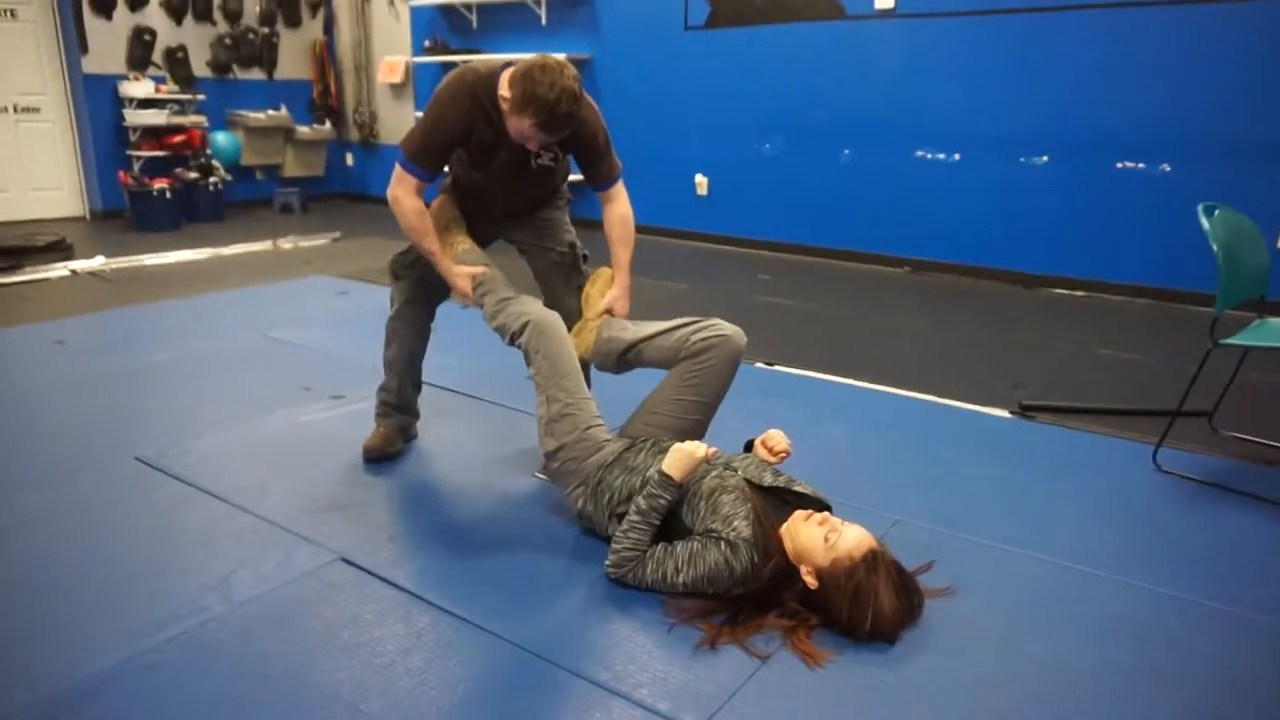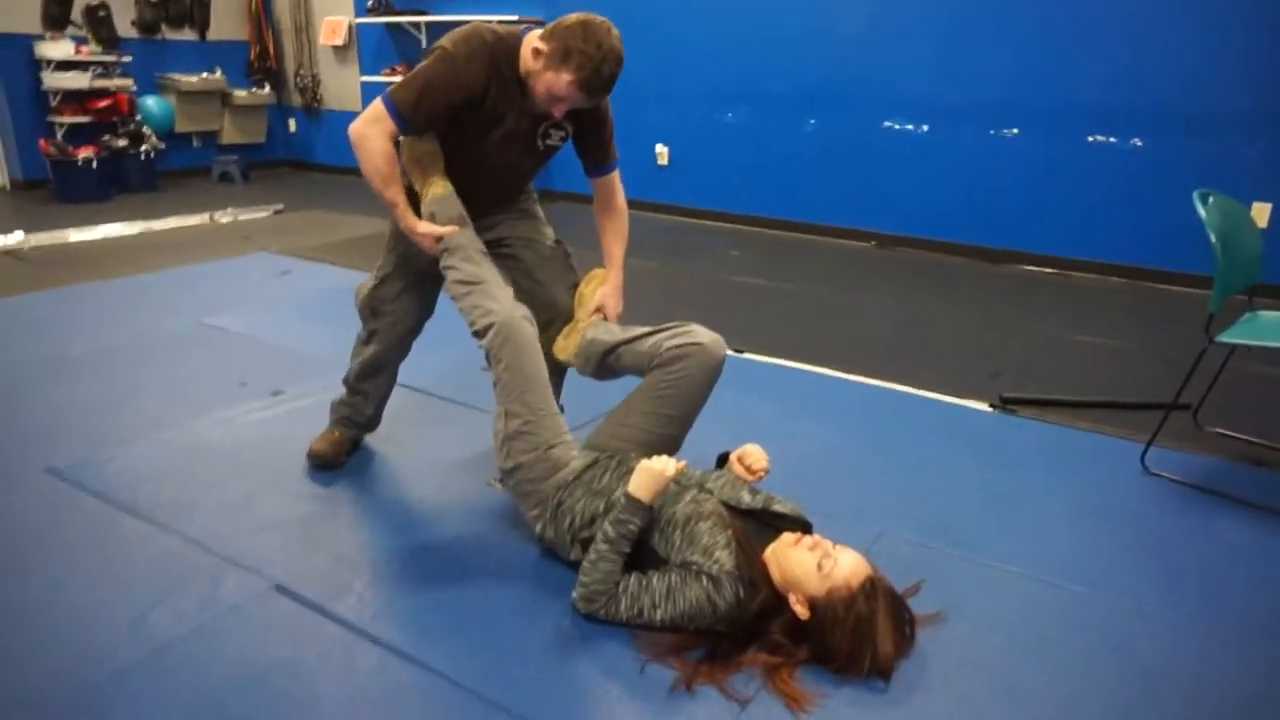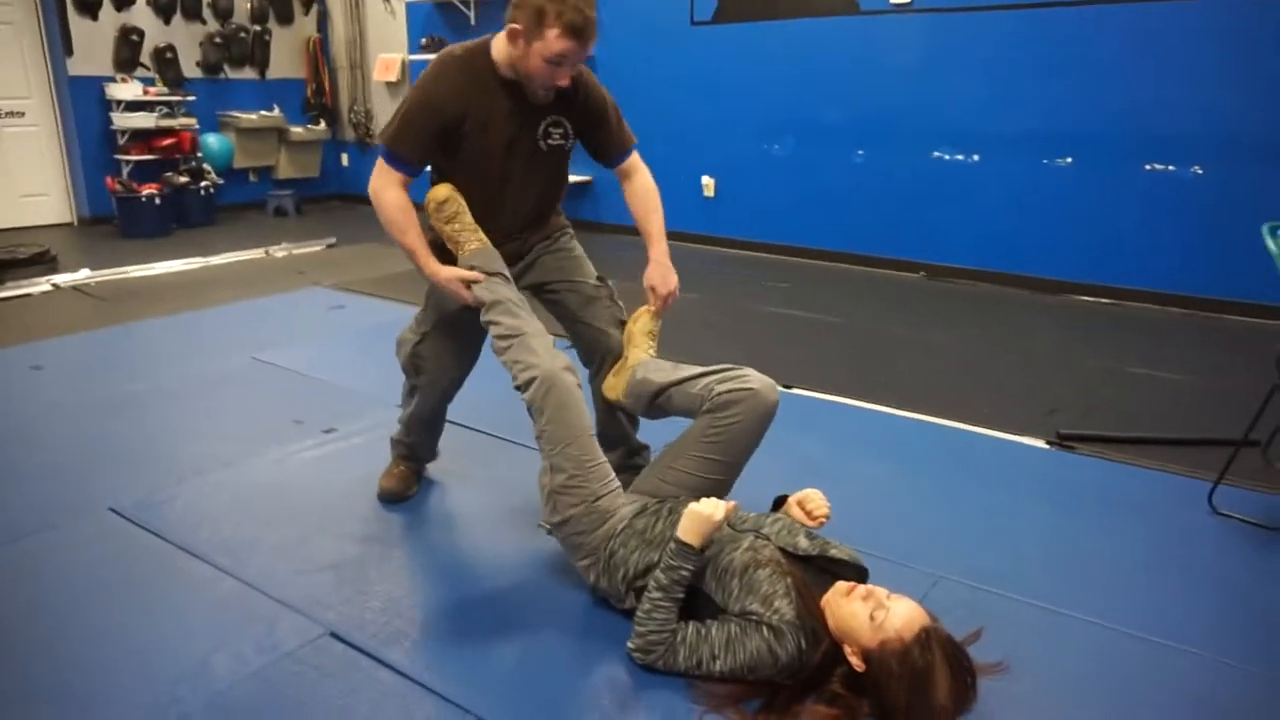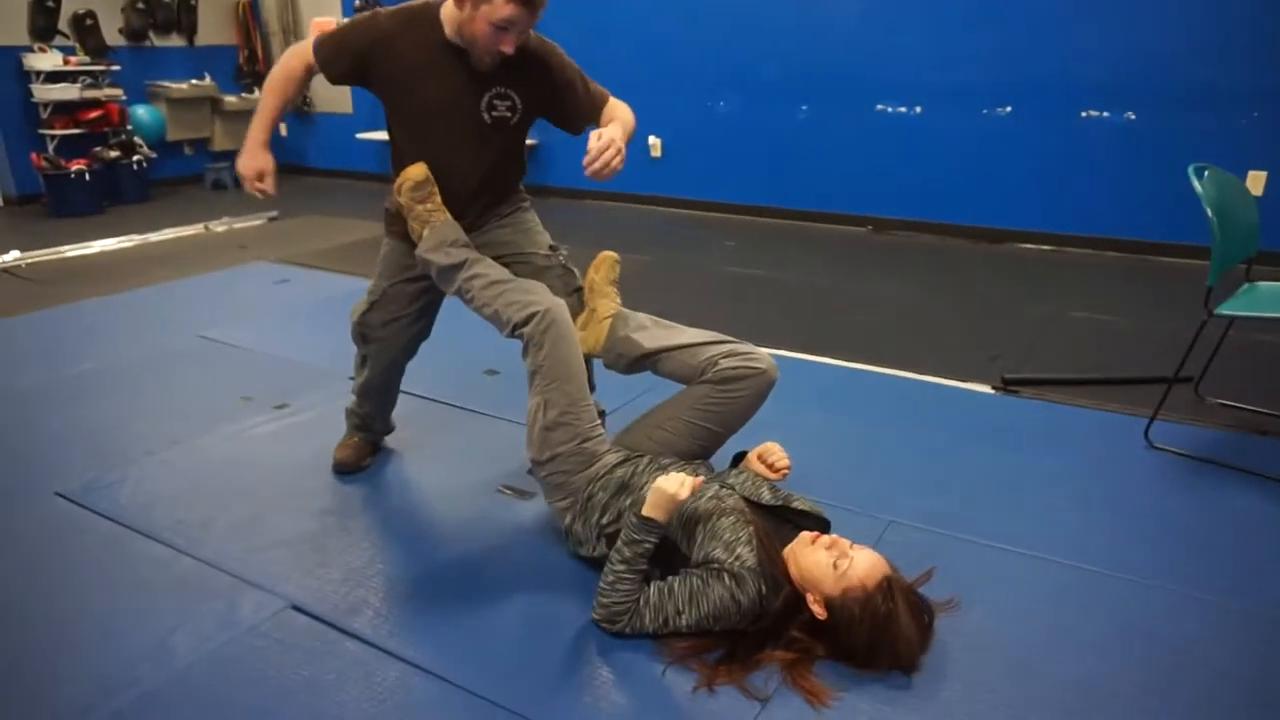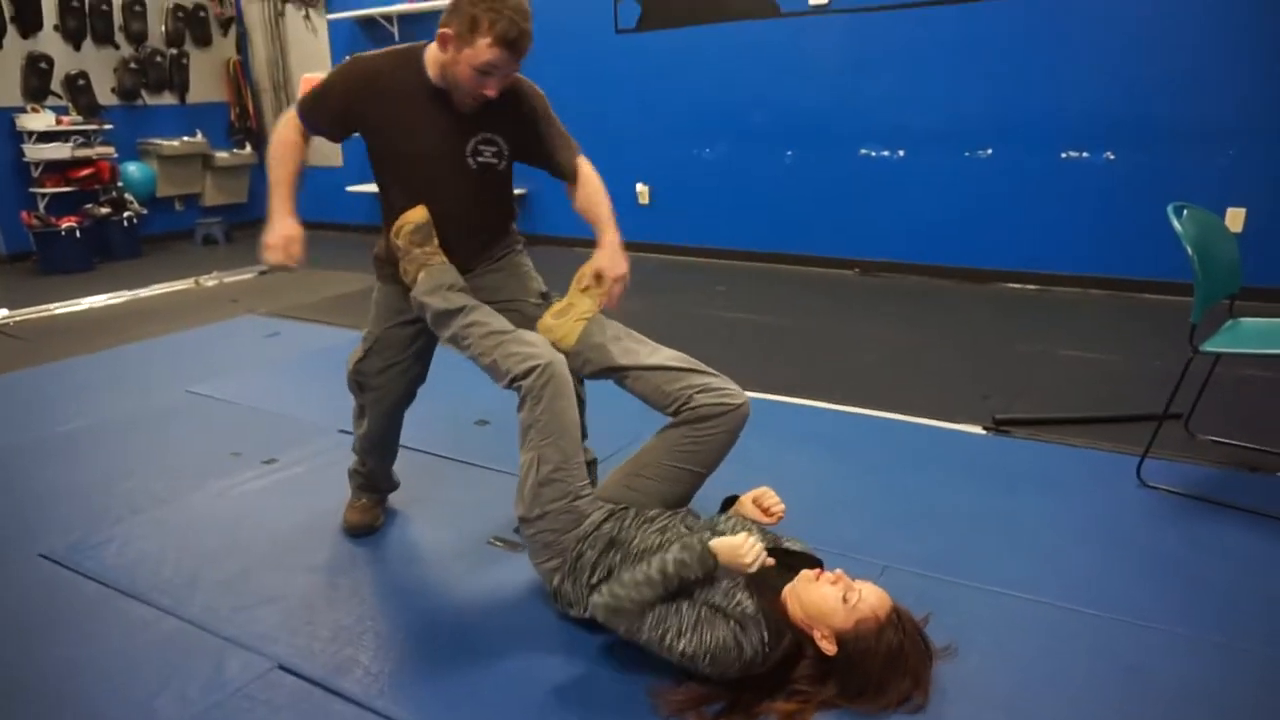
dt=1s
person 1, frame 1
left shoulder: (739, 558)
right shoulder: (804, 504)
left elbow: (623, 565)
left wrist: (668, 475)
right wrist: (760, 452)
left hip: (602, 477)
right hip: (643, 450)
left knee: (540, 325)
right knee: (722, 339)
left ankle: (466, 253)
right ankle: (597, 336)
person 1, frame 2
left shoulder: (723, 594)
right shoulder: (788, 528)
left elbow: (595, 598)
left wrist: (635, 499)
right wrist: (732, 466)
left hip: (567, 499)
right hip: (610, 469)
left knee: (508, 326)
right knee: (701, 347)
left ankle: (443, 207)
right ankle: (588, 339)
person 1, frame 3
left shoulder: (778, 643)
right shoulder: (840, 570)
left elbow: (651, 647)
left wrist: (686, 542)
right wrist: (790, 512)
left hip: (615, 542)
right hip: (657, 510)
left knee: (551, 377)
right knee: (753, 392)
left ankle: (476, 253)
right ankle: (637, 375)
person 1, frame 4
left shoulder: (741, 591)
right shoulder: (800, 524)
left elbow: (615, 613)
left wrist: (650, 517)
right wrist: (750, 466)
left hip: (593, 495)
right hip: (638, 466)
left knee: (544, 315)
right knee: (750, 369)
left ankle: (439, 238)
right ankle: (609, 327)
person 1, frame 5
left shoulder: (745, 644)
right shoulder: (798, 574)
left elbow: (612, 603)
left wrist: (705, 548)
right wrist: (737, 512)
left hip: (578, 556)
right hip: (617, 523)
left knee: (542, 368)
right knee: (722, 402)
left ankle: (435, 277)
right ankle: (577, 328)
person 2, frame 1
left shoulder: (578, 114)
right shoulder: (462, 95)
left elbow: (613, 198)
right elbow: (402, 191)
left wrist: (620, 283)
right wrist: (447, 269)
left hip: (538, 209)
right hip: (467, 202)
left knee: (571, 309)
right knee: (410, 294)
right ankle: (394, 418)
person 2, frame 2
left shoulder: (585, 98)
right shoulder: (470, 56)
left elbow: (607, 190)
right elbow: (368, 131)
left wrist: (613, 280)
right wrist: (407, 221)
left hip: (508, 209)
left knee: (558, 308)
right knee: (390, 320)
right ankle: (347, 423)
person 2, frame 3
left shoulder: (580, 89)
right shoulder: (451, 82)
left elbow: (631, 173)
right elbow: (387, 184)
left wrist: (658, 254)
right wrist: (433, 266)
left hip: (545, 241)
left knee: (613, 347)
right knee: (433, 364)
left ankle: (625, 469)
right ankle: (409, 456)
person 2, frame 4
left shoulder: (536, 59)
left elbow: (614, 110)
right elbow: (303, 59)
left wrist: (614, 132)
right wrist: (257, 142)
left hip: (501, 216)
right knee: (381, 336)
right ankle: (365, 428)
person 2, frame 5
left shoulder: (520, 101)
right shoulder: (375, 78)
left elbow: (575, 169)
right elbow: (294, 123)
left wrist: (608, 240)
right wrist: (283, 213)
left hip: (493, 261)
right hip: (410, 266)
right knee: (380, 389)
right ankle: (370, 486)
